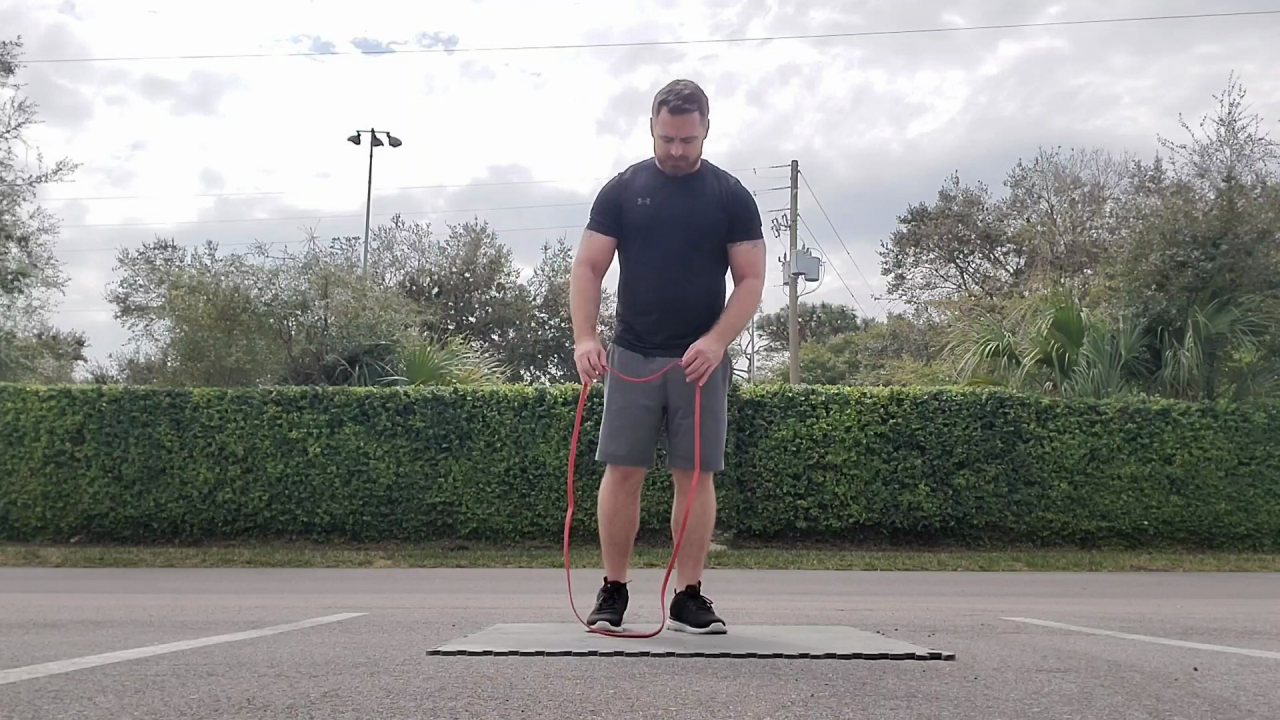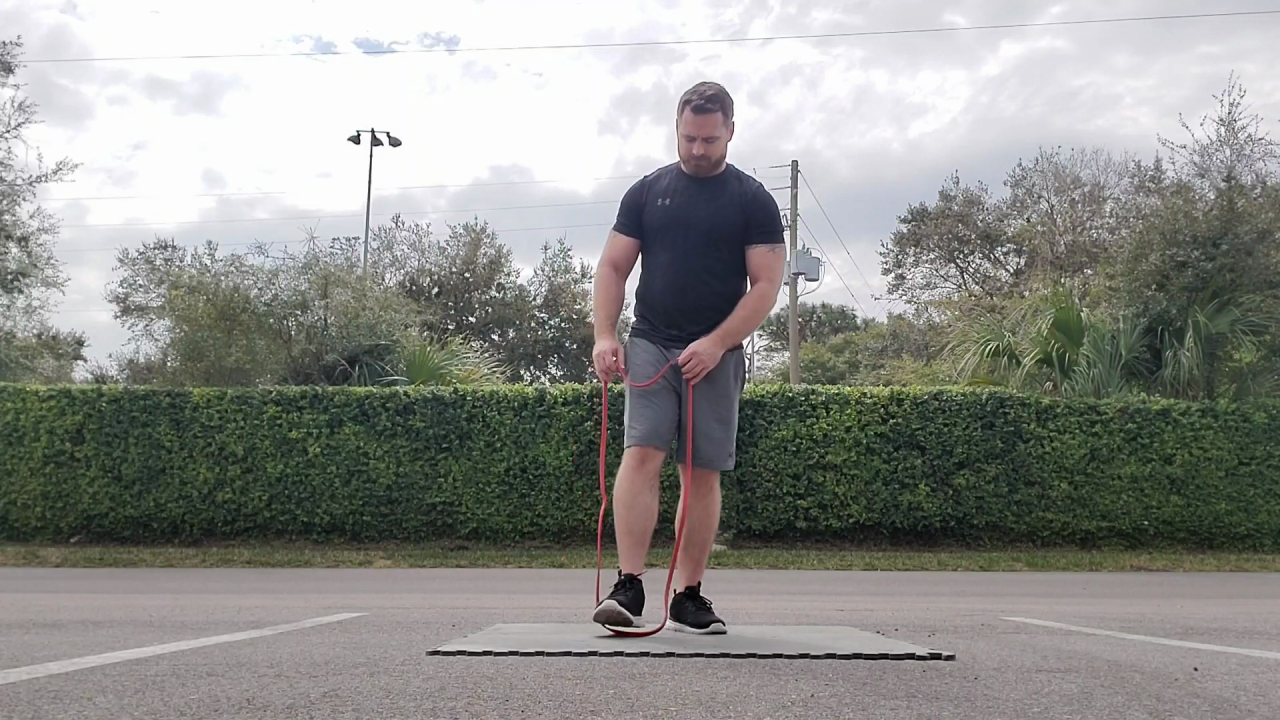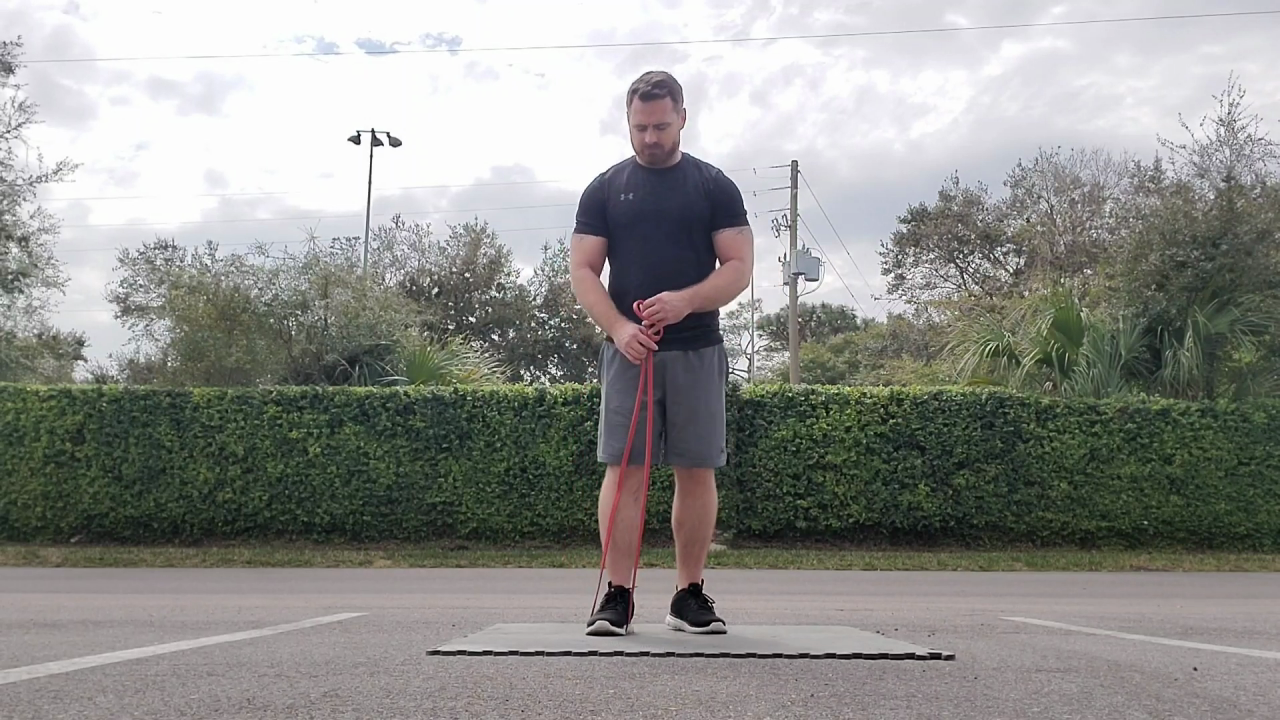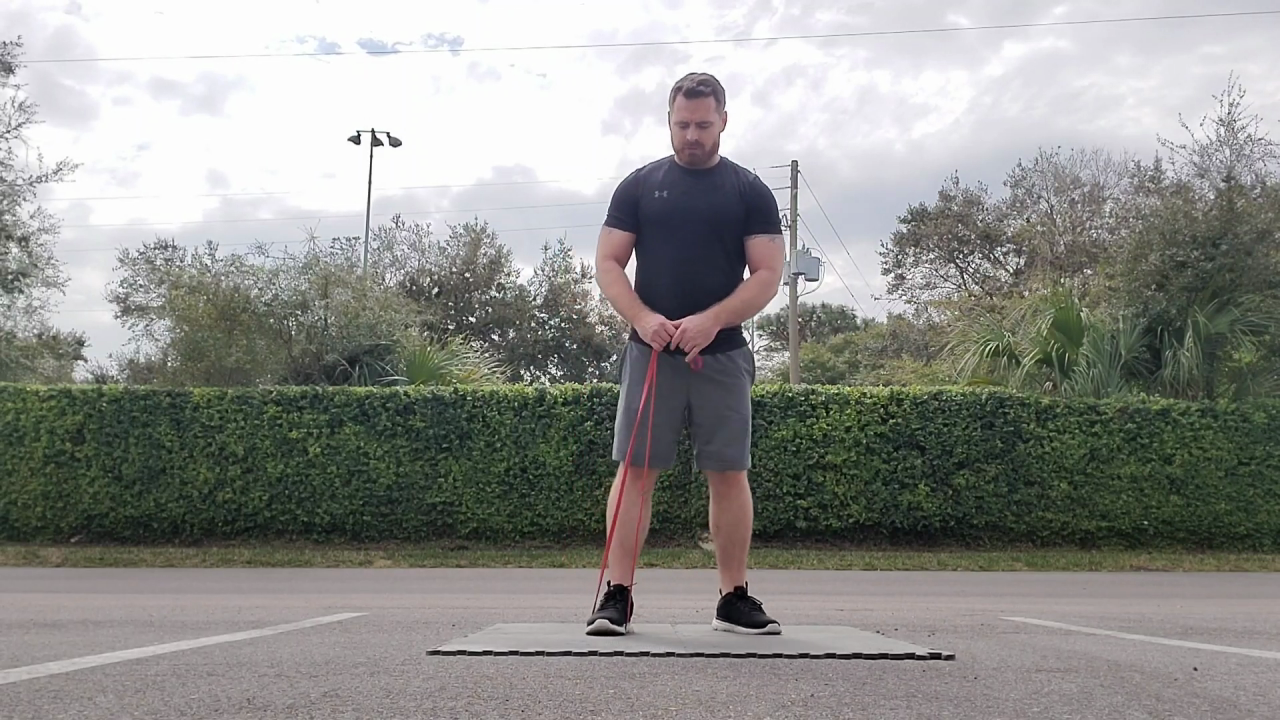
dt=0.7s
person 1, frame 1
left shoulder: (731, 196)
right shoulder: (622, 189)
left elbow: (750, 279)
right elbow: (588, 266)
left wrist: (717, 341)
right wrist: (585, 336)
left hip: (700, 358)
right hip: (632, 355)
left knee: (695, 474)
right knee: (623, 473)
left ankle: (688, 597)
right ankle: (613, 591)
person 1, frame 2
left shoulder: (752, 199)
right shoulder: (646, 191)
left elbow: (765, 284)
right elbow: (612, 267)
left wrist: (717, 344)
right wrist: (604, 335)
left hip: (716, 355)
right hip: (650, 346)
left knee: (702, 473)
right knee: (641, 456)
left ankle: (687, 596)
right ankle: (628, 586)
person 1, frame 3
left shoulder: (714, 185)
right shoulder: (604, 189)
left elbow: (738, 266)
right elbow: (583, 269)
left wrist: (687, 299)
right wrist: (618, 325)
left hip: (698, 351)
right hip: (630, 350)
left knee: (696, 471)
right knee: (623, 469)
left ankle: (688, 597)
right ankle: (618, 595)
person 1, frame 4
left shoulder: (750, 191)
right shoulder: (639, 185)
left elbow: (767, 274)
right elbow: (608, 262)
left wrist: (714, 320)
right wrist: (642, 317)
left hip: (722, 354)
right hip: (650, 351)
left knee: (729, 474)
right knee: (636, 468)
left ankle: (734, 598)
right ankle: (617, 595)
